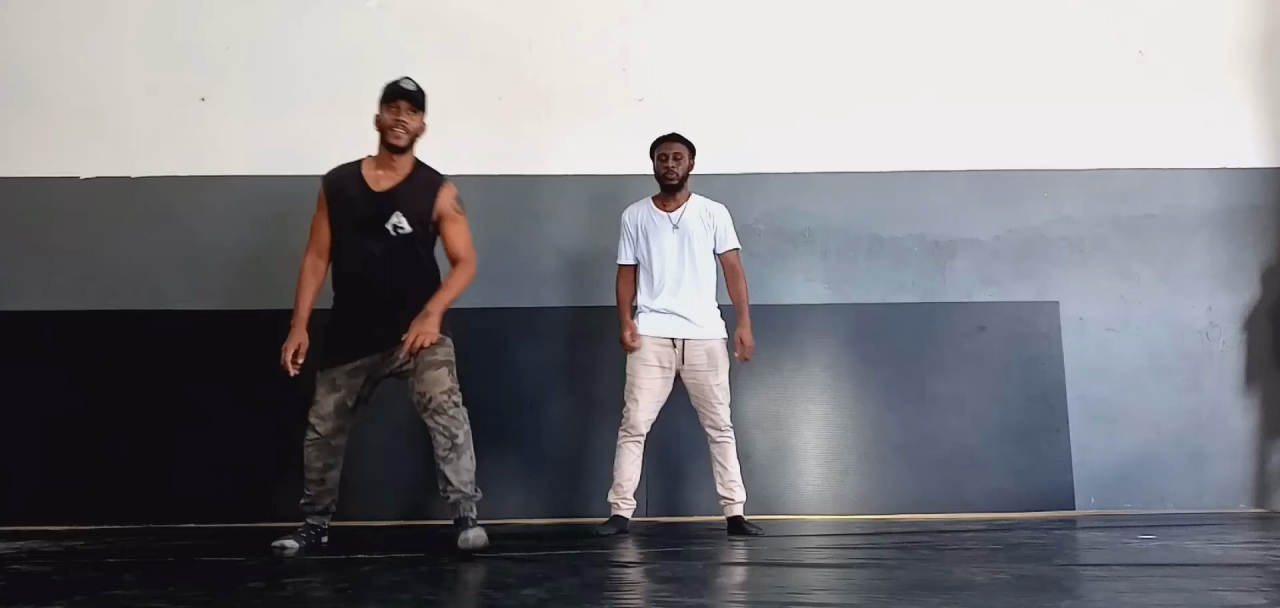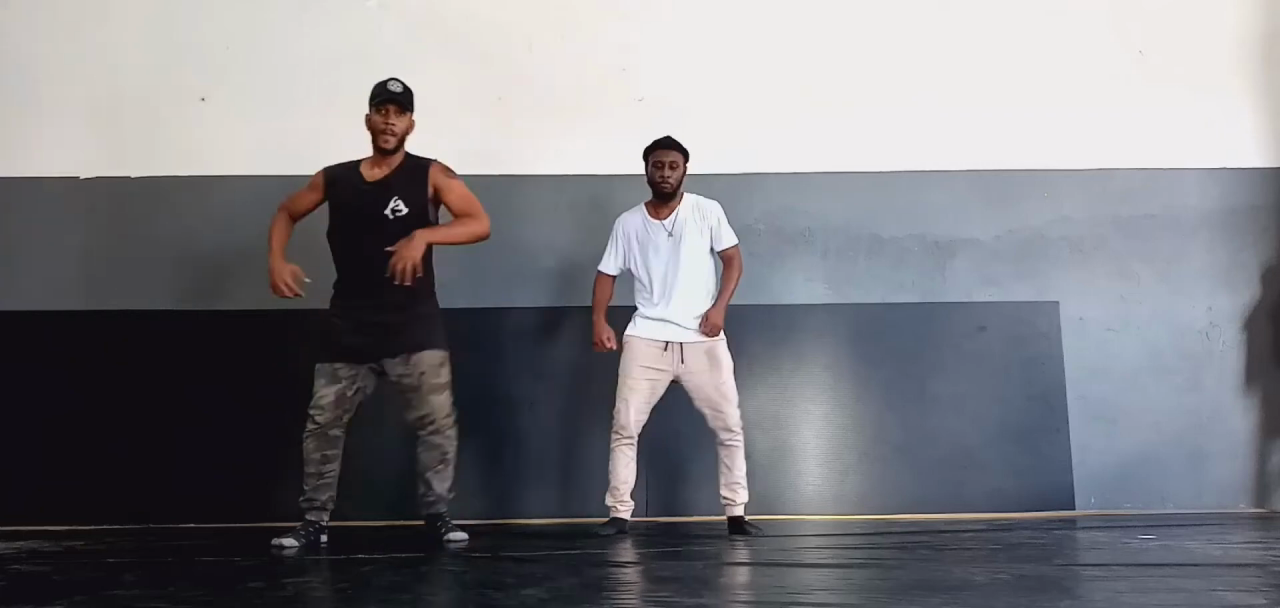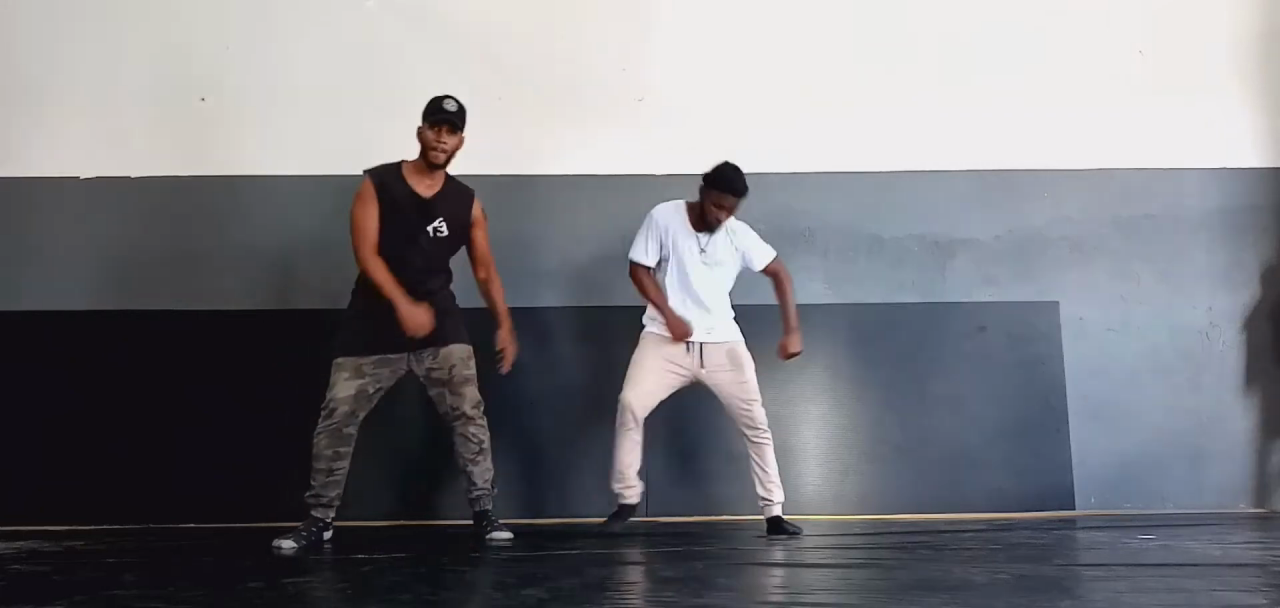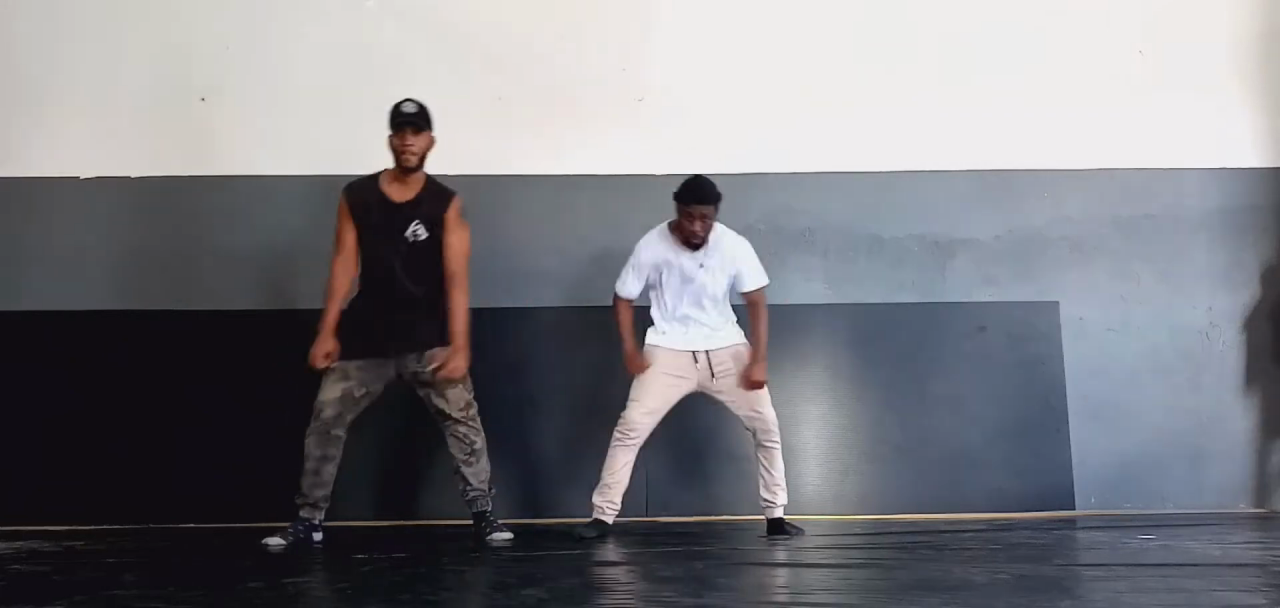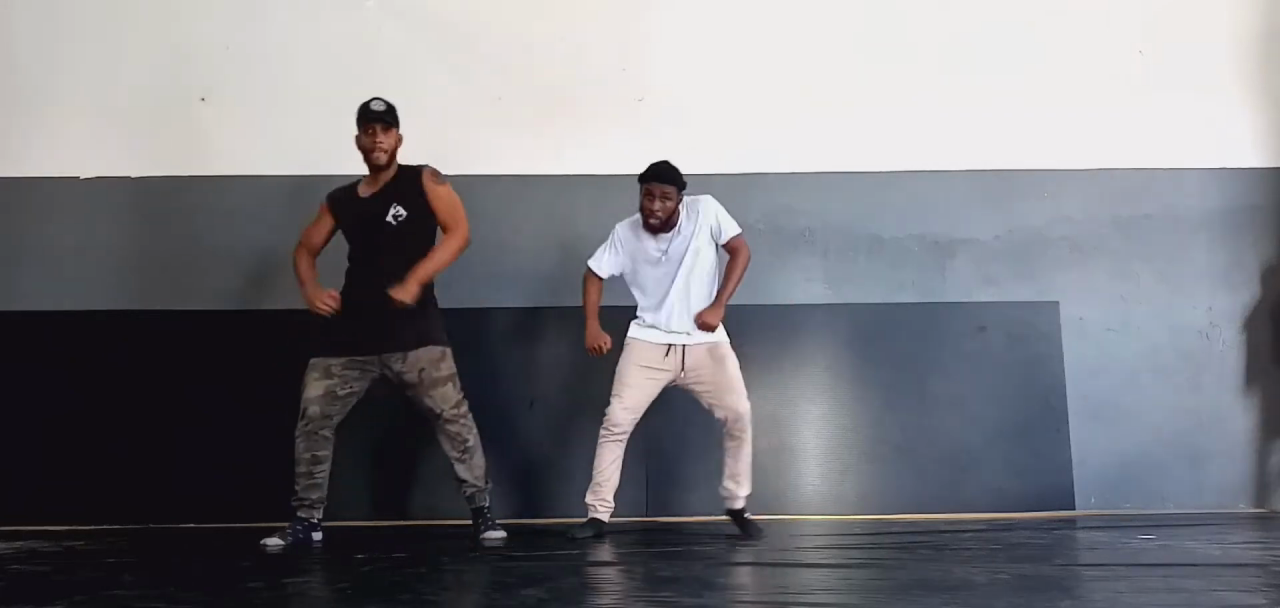
dt=0.4s
person 1, frame 1
left shoulder: (438, 191)
right shoulder: (337, 184)
left elbow: (465, 262)
right elbow: (317, 257)
left wrist: (433, 314)
right wrist: (299, 325)
left hip: (415, 326)
right hip: (350, 332)
left knee: (443, 405)
right knee: (323, 428)
left ankle: (466, 516)
right ankle: (315, 524)
person 1, frame 2
left shoulder: (429, 174)
right shoulder: (335, 179)
left elbow: (480, 224)
right elbow: (286, 214)
left wrist: (423, 236)
right wrist: (277, 259)
left hip: (414, 326)
right hip: (350, 326)
left knee: (435, 418)
right knee: (323, 421)
left ankle: (436, 512)
right ankle: (314, 522)
person 1, frame 3
left shoulder: (466, 201)
right shoulder: (376, 183)
left elbow: (483, 266)
right elbow: (366, 252)
left wrist: (503, 321)
right wrist: (402, 302)
left hip: (439, 322)
right hip: (371, 324)
left knee: (469, 414)
right knee: (337, 418)
left ankle: (484, 512)
right ankle: (318, 521)
person 1, frame 4
left shoulder: (446, 202)
right shoulder: (356, 195)
left elbow: (457, 277)
right elbow: (344, 266)
left wrist: (460, 345)
right wrist: (326, 331)
left hip: (426, 325)
right hip: (367, 329)
left knee: (462, 416)
right knee: (327, 417)
left ankle: (483, 513)
right ankle: (309, 520)
person 1, frame 5
left shoulder: (424, 181)
right shoulder: (340, 201)
left elbow: (458, 232)
right elbow: (305, 249)
left wrist: (416, 278)
right wrist: (310, 287)
left hip: (414, 330)
right hip: (354, 327)
left knee: (452, 412)
right knee: (313, 417)
left ankle: (481, 511)
right ankle: (306, 520)
person 2, frame 1
left shoulder: (714, 213)
right shoulder: (635, 215)
left elbow: (733, 268)
right elbow: (627, 272)
left wrist: (744, 322)
right wrist: (626, 322)
left hip: (705, 336)
right hip: (651, 336)
left knee: (719, 425)
right knee: (635, 423)
left ankle: (734, 512)
right ankle: (621, 511)
person 2, frame 2
left shoulder: (707, 211)
right shoulder: (628, 223)
left elbow: (733, 260)
right elbow: (606, 275)
left wrist: (718, 308)
right wrist: (599, 320)
left hip: (701, 341)
right hip: (647, 339)
left knee: (729, 425)
right knee: (625, 425)
left ankle: (735, 513)
right ankle: (619, 513)
person 2, frame 3
left shoulder: (739, 236)
right shoulder: (664, 217)
left elbow: (777, 272)
right elbow: (640, 269)
left wrist: (791, 328)
right wrist: (669, 315)
left hip: (719, 341)
right hip: (664, 338)
left knee: (755, 422)
right knee: (630, 406)
left ankle: (772, 512)
right ankle: (627, 499)
person 2, frame 4
left shoulder: (734, 244)
right shoulder: (651, 246)
left elbow: (756, 302)
right elbow: (624, 299)
left wrist: (758, 360)
right wrist: (630, 351)
left hip: (726, 349)
right hip: (669, 350)
left knee: (766, 424)
right knee: (631, 427)
left ankle: (775, 514)
right ankle: (602, 515)
person 2, frame 5
left shoulder: (705, 210)
right shoulder: (625, 233)
left elbow: (740, 251)
right elbow: (595, 275)
left wrist: (717, 306)
right wrist: (593, 326)
left hip: (702, 340)
right hip: (649, 343)
left knee: (738, 414)
right knee: (616, 422)
left ankle: (736, 503)
right ankle: (597, 515)
